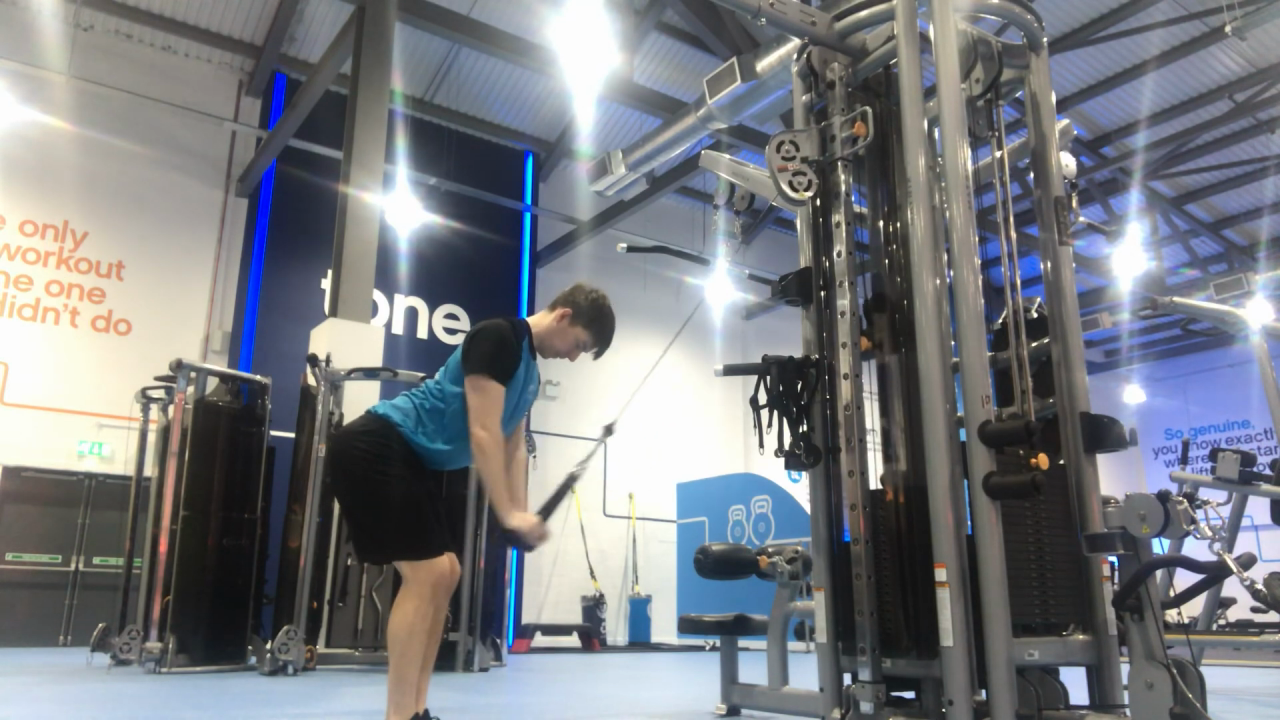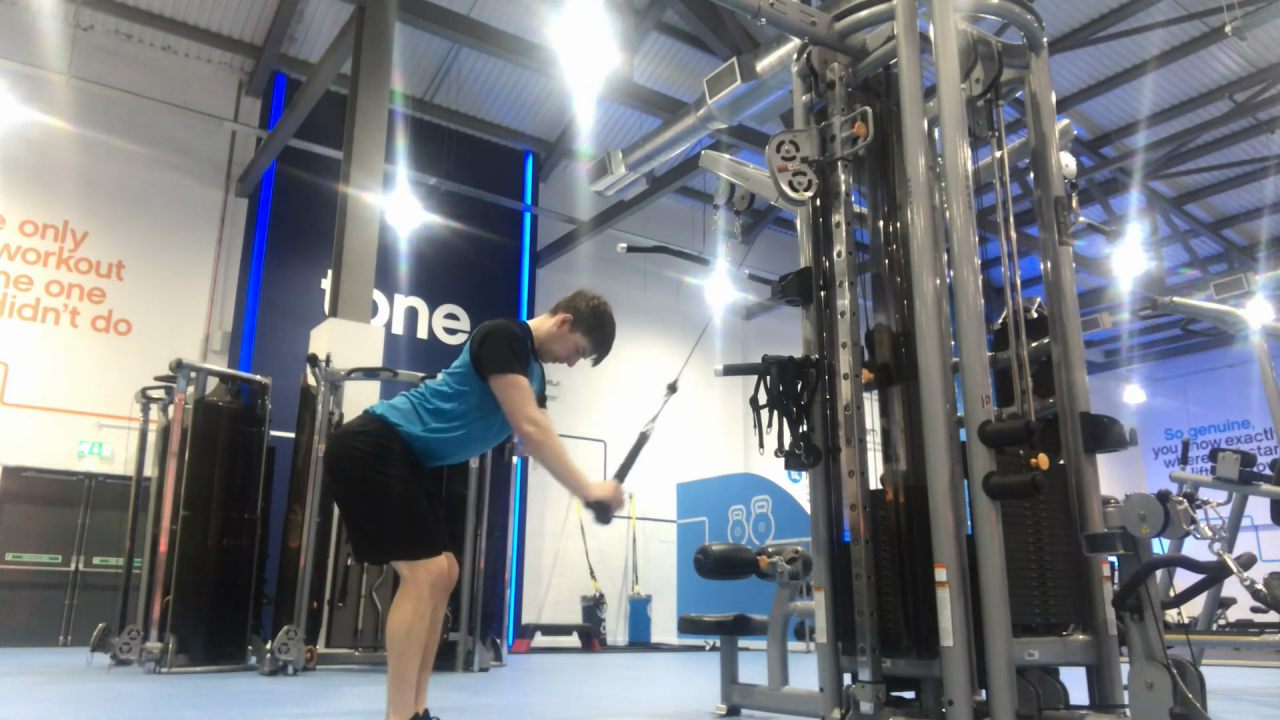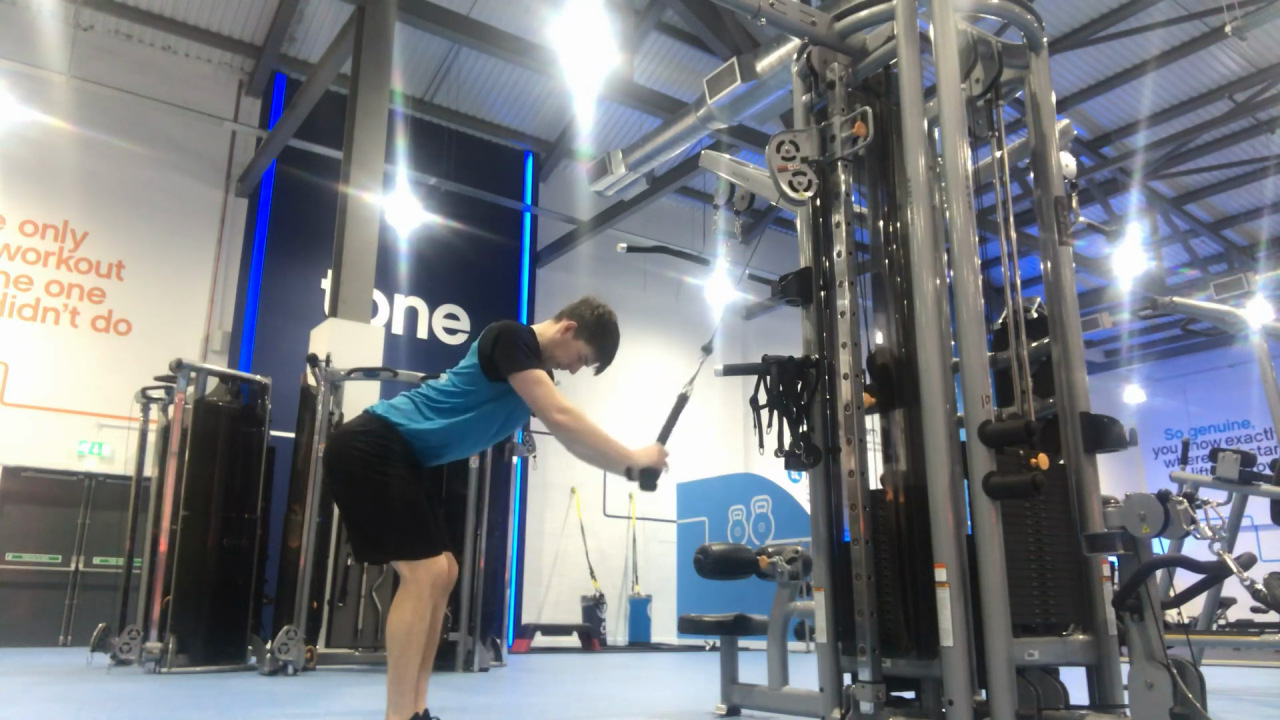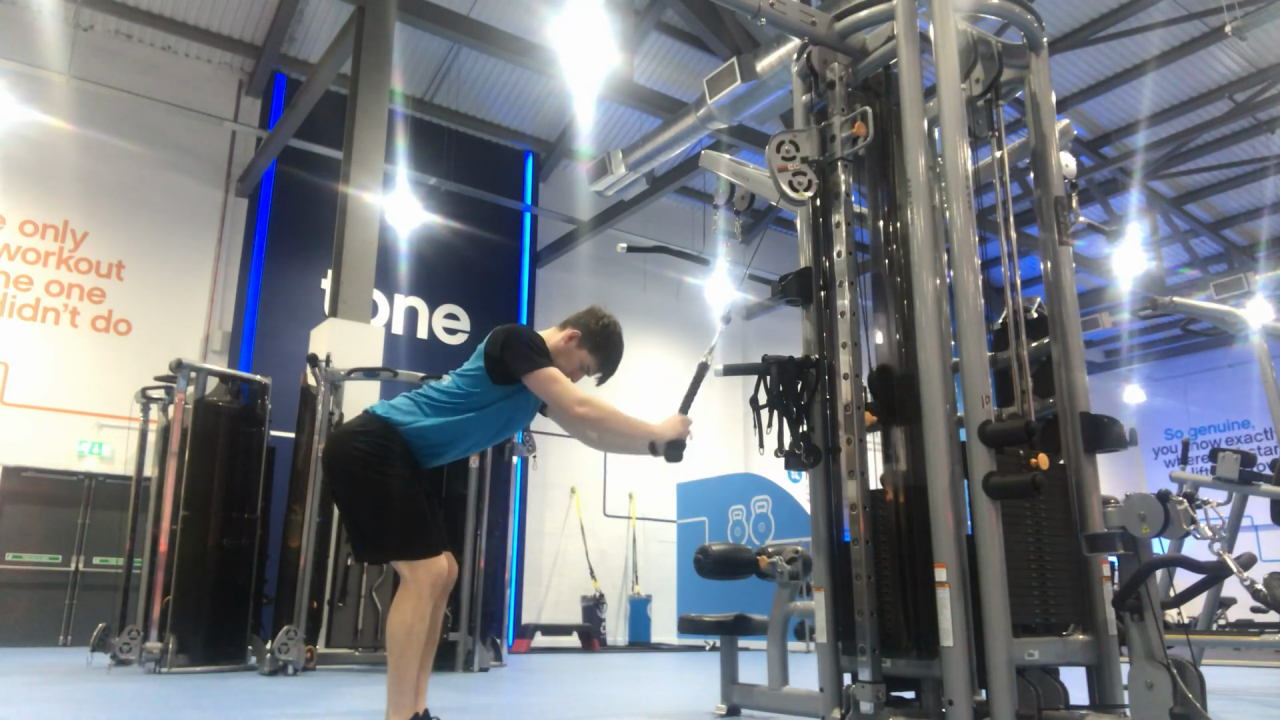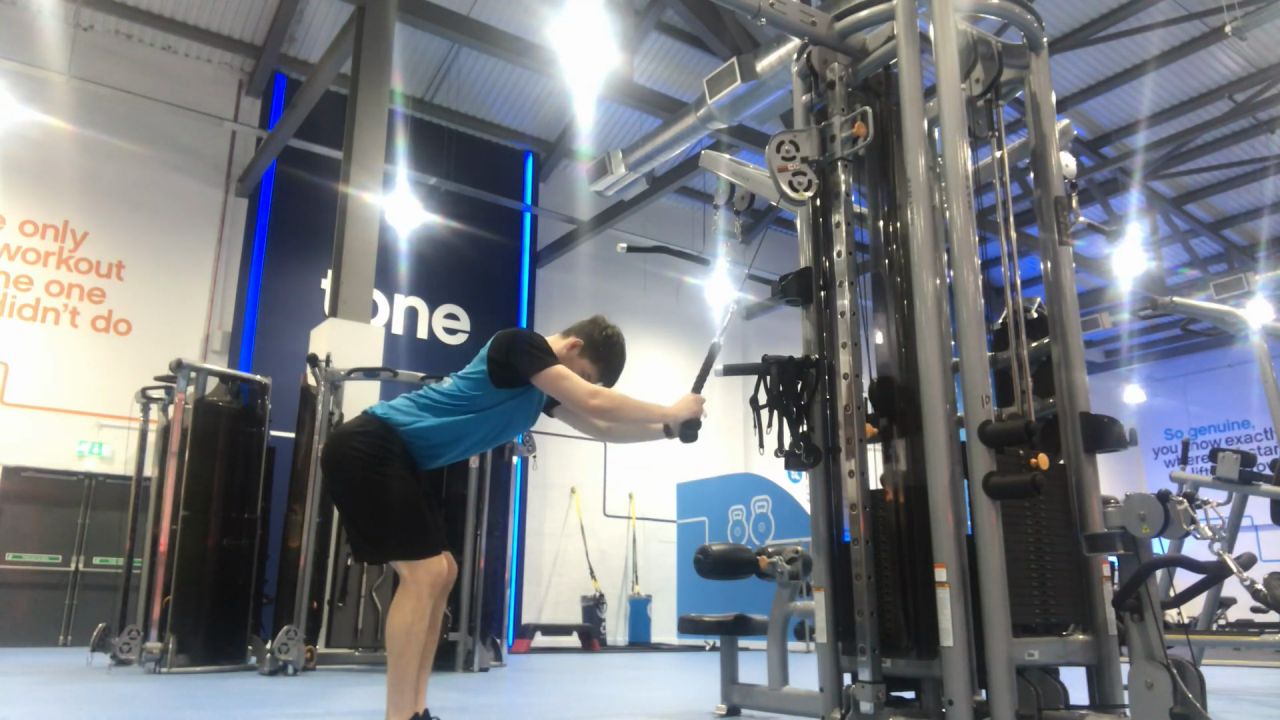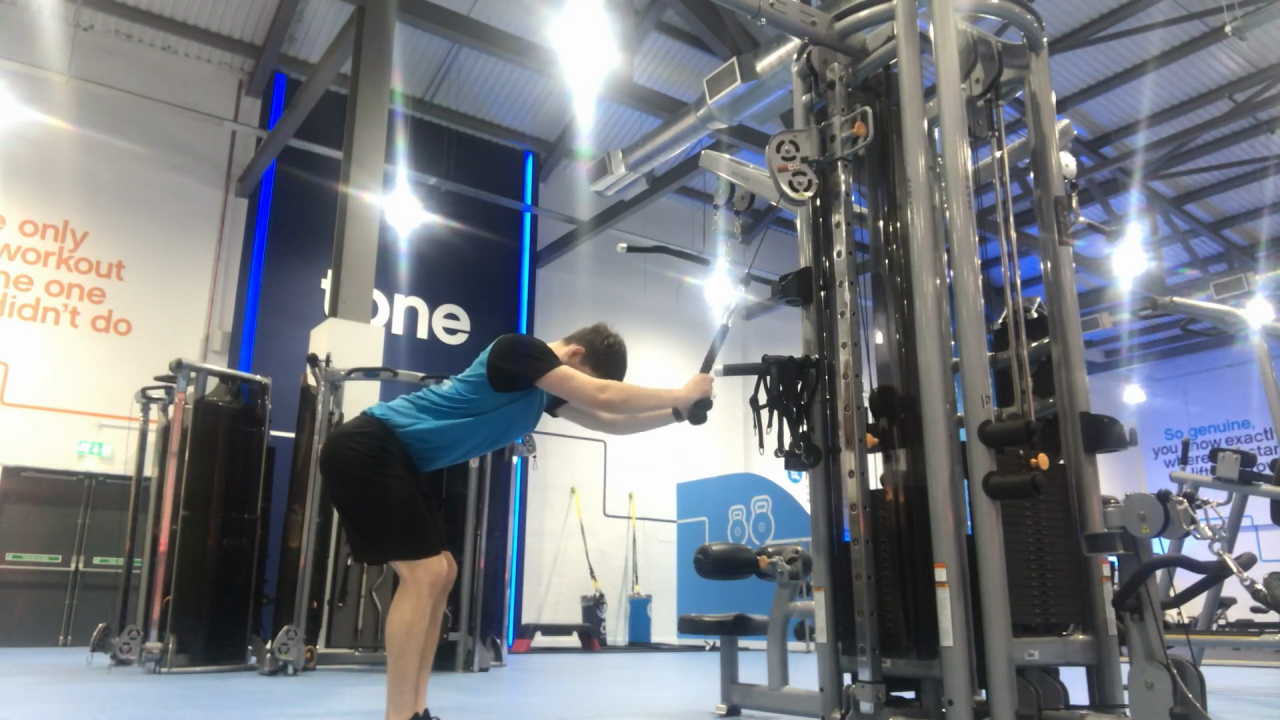
dt=0.3s
person 1, frame 1
left shoulder: (530, 371)
right shoulder: (499, 337)
left elbow: (513, 446)
right elbow: (483, 430)
left wrist: (521, 510)
right wrist: (508, 513)
left hip: (413, 461)
right hip: (375, 449)
left knee: (444, 573)
right knee: (427, 573)
person 1, frame 2
left shoulder: (531, 371)
right shoulder: (503, 337)
left elbow: (542, 438)
right elbow: (529, 429)
left wrist: (588, 489)
right wrist: (587, 489)
left hip: (409, 461)
right hip: (372, 448)
left knee: (442, 572)
right knee: (425, 573)
person 1, frame 3
left shoulder: (535, 373)
right shoulder: (510, 338)
left elbow: (572, 437)
right elbow: (561, 418)
left wrist: (627, 465)
right wrist: (631, 460)
left hip: (403, 458)
right hip: (371, 448)
left knee: (441, 573)
right knee: (425, 573)
person 1, frame 4
left shoulder: (540, 380)
right shoulder: (516, 342)
left elbow: (590, 432)
right elbow: (581, 409)
left wrist: (655, 442)
right wrist: (658, 432)
left hip: (394, 456)
right hip: (369, 448)
left knee: (440, 572)
right knee: (424, 574)
person 1, frame 5
left shoulder: (542, 385)
right shoulder: (520, 345)
left elbow: (602, 426)
right elbow: (595, 403)
left wrist: (668, 426)
right wrist: (671, 413)
left hip: (396, 457)
right hip: (369, 449)
left knee: (440, 573)
right knee: (424, 573)
person 1, frame 6
left shoulder: (544, 388)
right shoulder: (520, 350)
left elbow: (609, 419)
right elbow: (605, 395)
left wrist: (679, 409)
right wrist: (682, 393)
left hip: (390, 457)
right hip: (367, 449)
left knee: (439, 573)
right knee: (423, 574)
